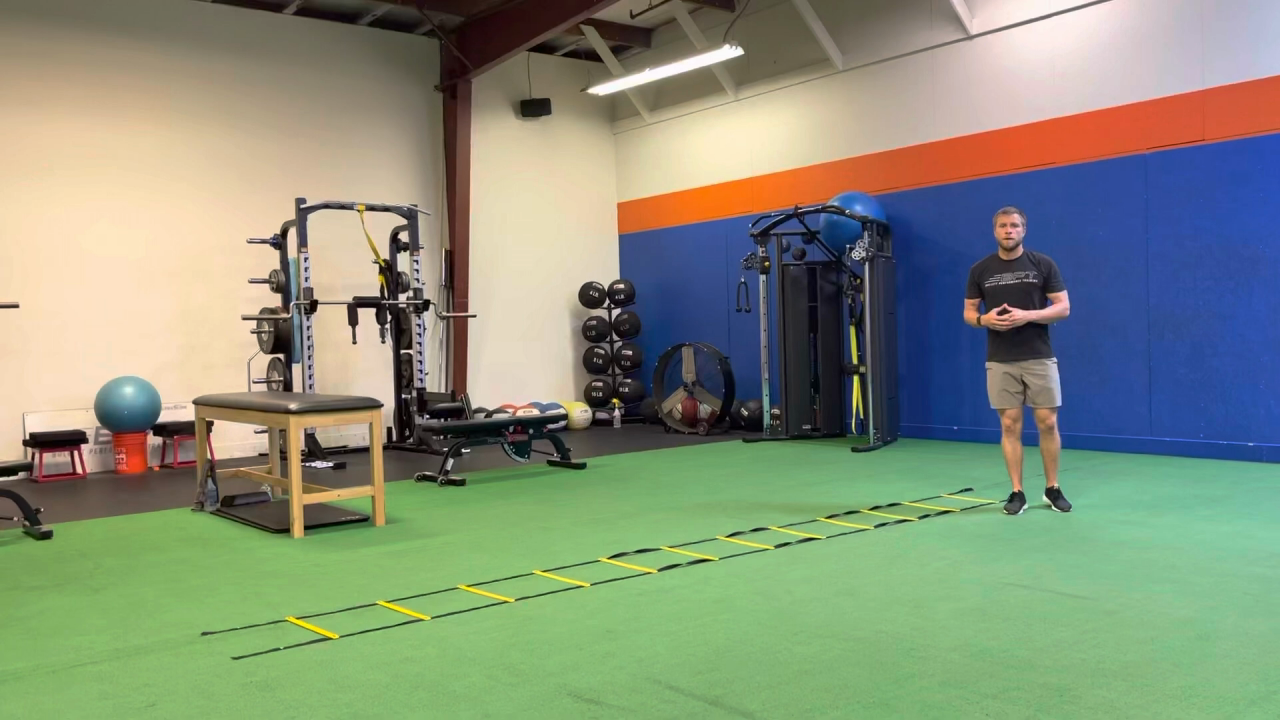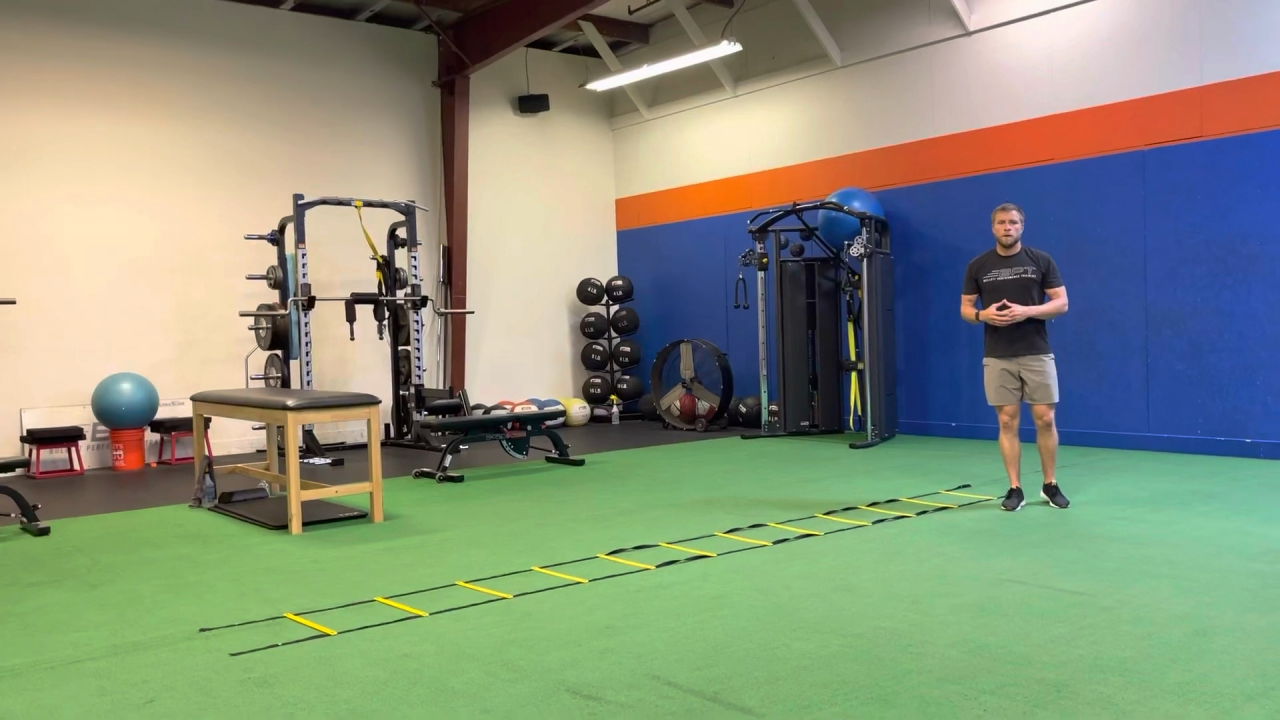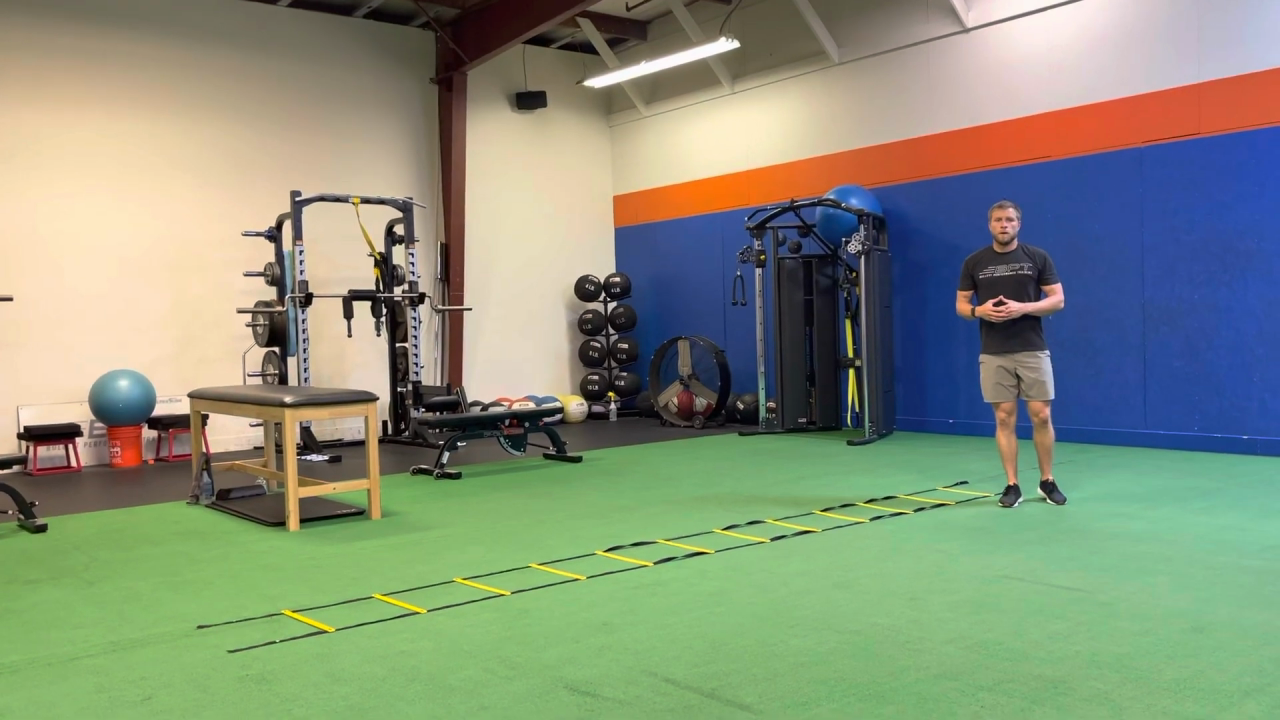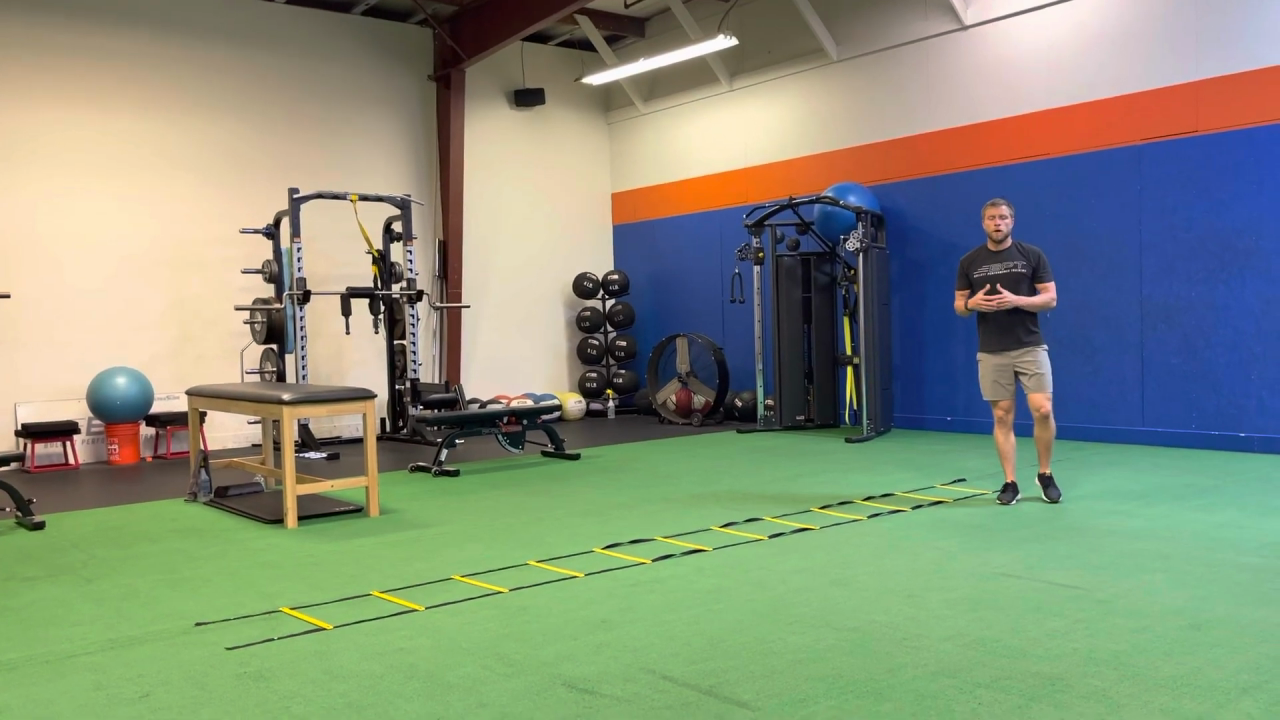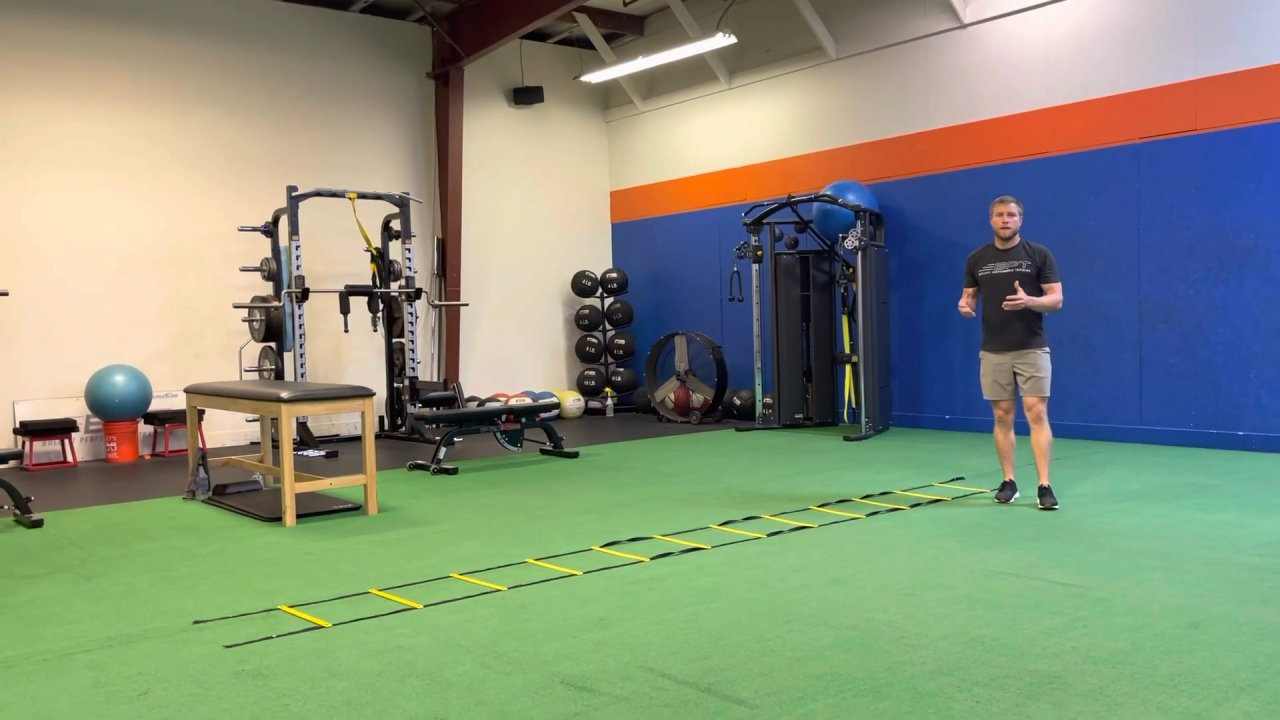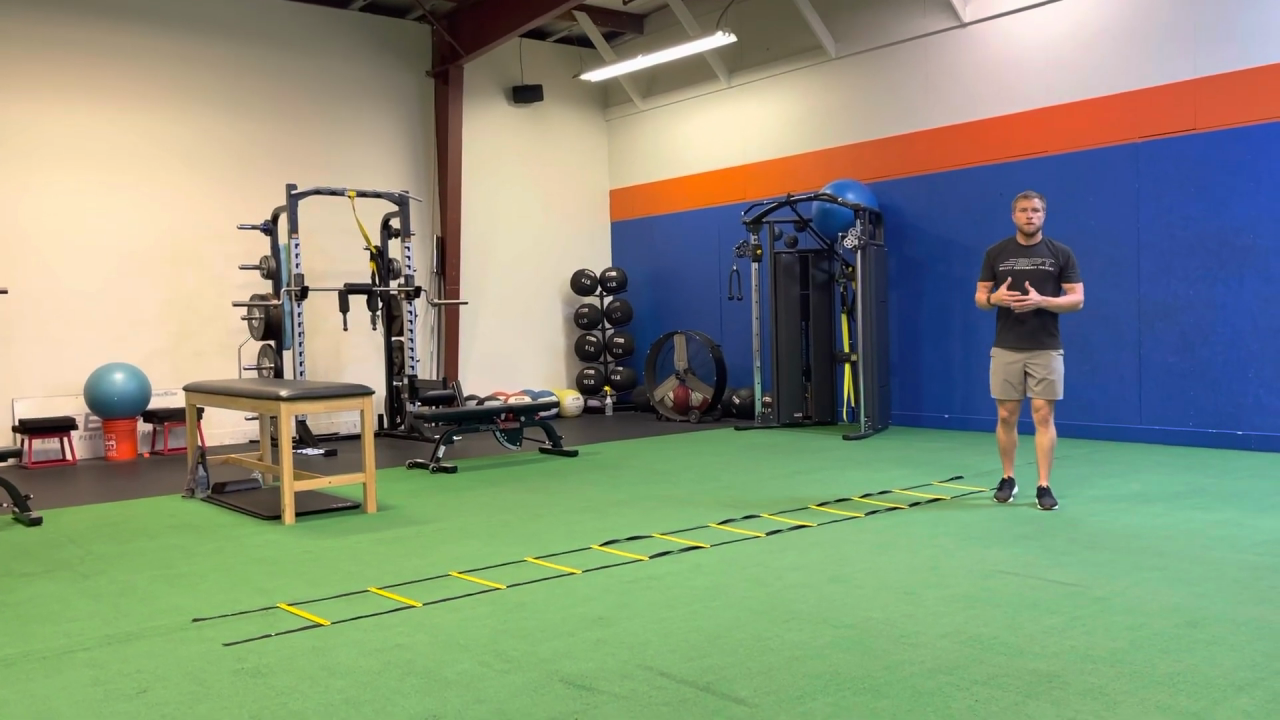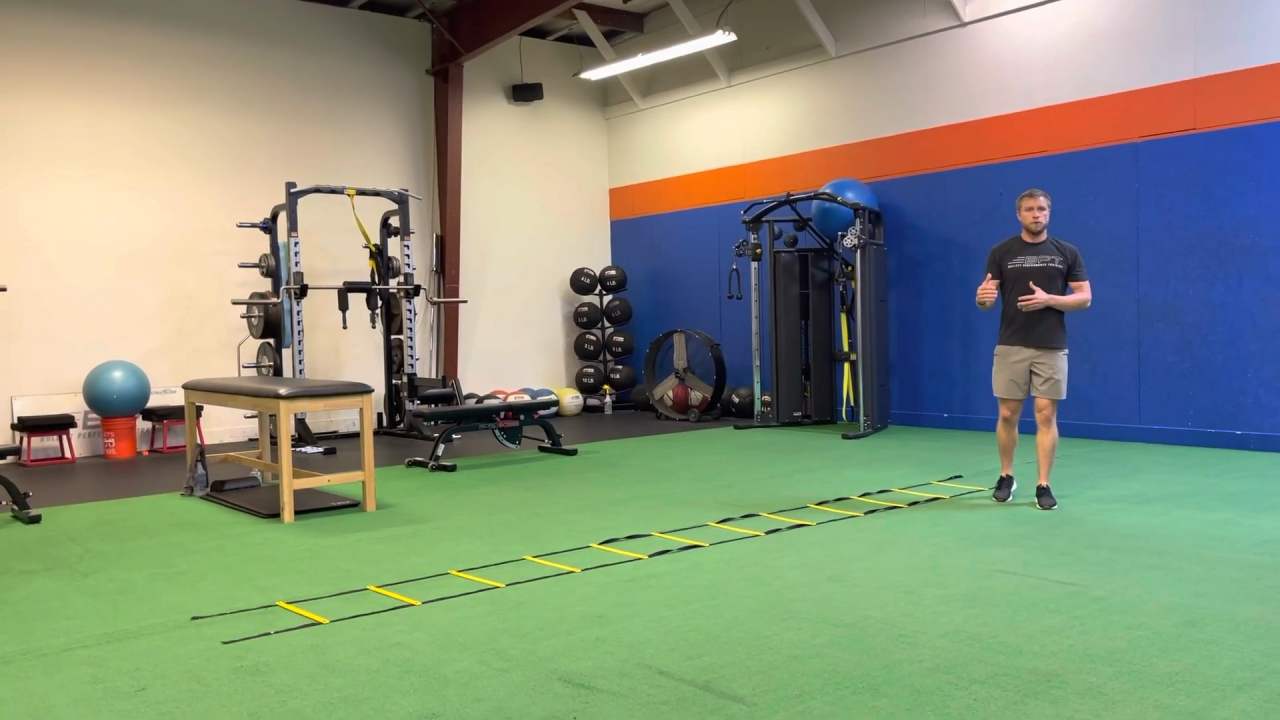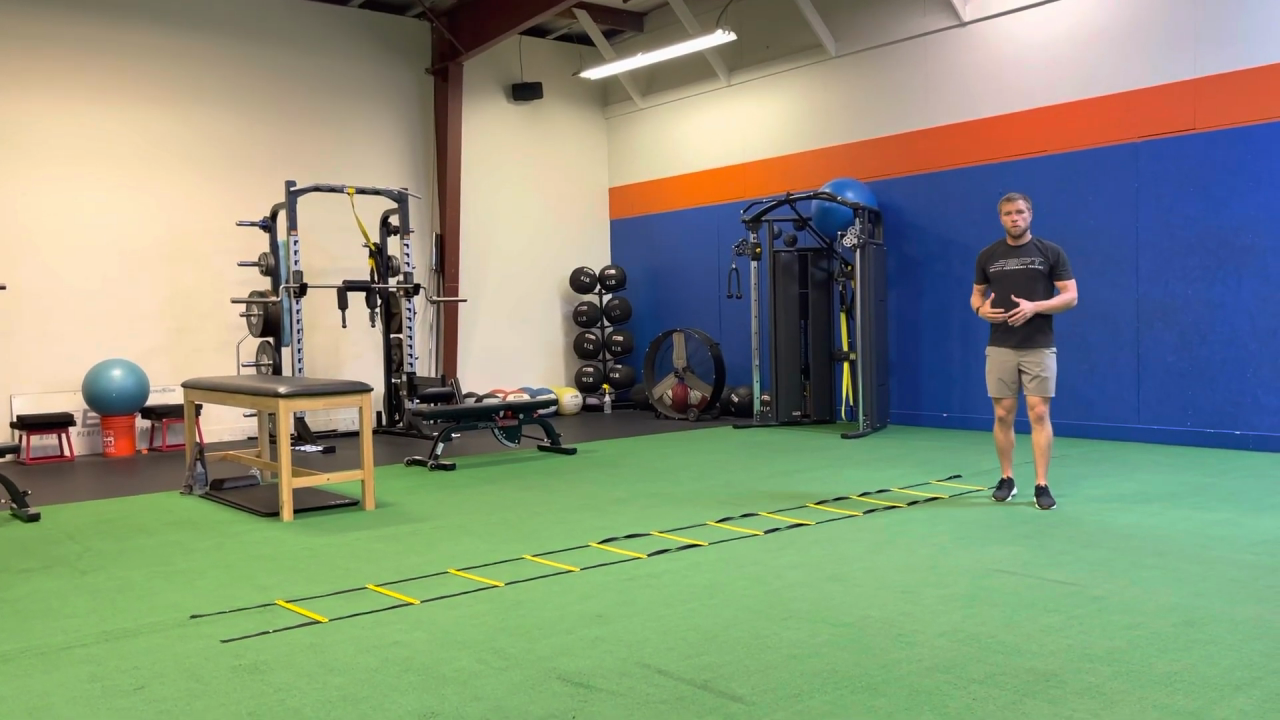
dt=0.5s
person 1, frame 1
left shoulder: (1043, 264)
right shoulder: (980, 269)
left elbow: (1063, 308)
right elbow: (968, 311)
left wrist: (1027, 316)
right wrist: (983, 319)
left hip: (1040, 358)
right hip: (1000, 361)
left knee: (1048, 423)
right knee: (1010, 425)
left ankle: (1053, 489)
right ankle: (1017, 492)
person 1, frame 2
left shoulder: (1041, 260)
right shoulder: (978, 265)
left elbow: (1061, 303)
right elbow: (966, 308)
left wrist: (1027, 311)
right wrist: (983, 315)
left hip: (1037, 354)
right hip: (997, 357)
left knee: (1045, 419)
right knee: (1007, 421)
left ankle: (1050, 485)
right ankle: (1015, 488)
person 1, frame 3
left shoulder: (1038, 257)
right shoulder: (974, 262)
left elbow: (1057, 300)
right elbow: (961, 305)
left wrist: (1023, 308)
right wrist: (979, 311)
left hip: (1033, 350)
right hip: (993, 354)
left knee: (1041, 416)
right knee: (1005, 419)
left ankle: (1047, 481)
right ankle: (1012, 485)
person 1, frame 4
left shoulder: (1032, 255)
right shoulder: (969, 261)
left elbow: (1050, 299)
right elbow: (959, 306)
left wrist: (1015, 300)
right wrist: (972, 305)
left hip: (1031, 347)
right hip: (991, 352)
left knee: (1043, 410)
right knee: (1003, 417)
left ankle: (1045, 475)
right ankle: (1010, 482)
person 1, frame 5
left shoulder: (1040, 254)
right shoulder: (976, 259)
left elbow: (1056, 299)
right elbow: (969, 299)
left wrist: (1029, 301)
right wrist: (965, 306)
left hip: (1032, 349)
right hip: (993, 351)
left knee: (1037, 414)
right knee: (1002, 417)
left ankle: (1044, 485)
right ankle: (1009, 481)
person 1, frame 6
left shoulder: (1061, 254)
right shoulder: (995, 253)
left elbow: (1077, 300)
right elbow: (980, 298)
left wrist: (1040, 301)
right wrist: (994, 298)
left hip: (1046, 349)
right hip: (1006, 349)
left knee: (1044, 415)
right knee: (1006, 416)
left ankle: (1043, 485)
right ankle: (1008, 478)
person 1, frame 7
left shoulder: (1067, 252)
right shoulder: (1001, 252)
left elbow: (1084, 298)
right elbow: (987, 298)
left wrist: (1049, 299)
right wrist: (983, 297)
left hip: (1052, 348)
right hip: (1010, 347)
left knee: (1046, 415)
right knee: (1008, 415)
left ankle: (1043, 485)
right ankle: (1006, 477)
person 1, frame 8
left shoulder: (1051, 252)
right shoulder: (987, 256)
left elbow: (1070, 296)
right elbow: (977, 294)
left wrist: (1034, 307)
right wrist: (981, 309)
left hip: (1039, 348)
right hip: (1000, 348)
left knee: (1039, 414)
right knee: (1003, 414)
left ankle: (1042, 485)
right ankle: (1007, 478)
